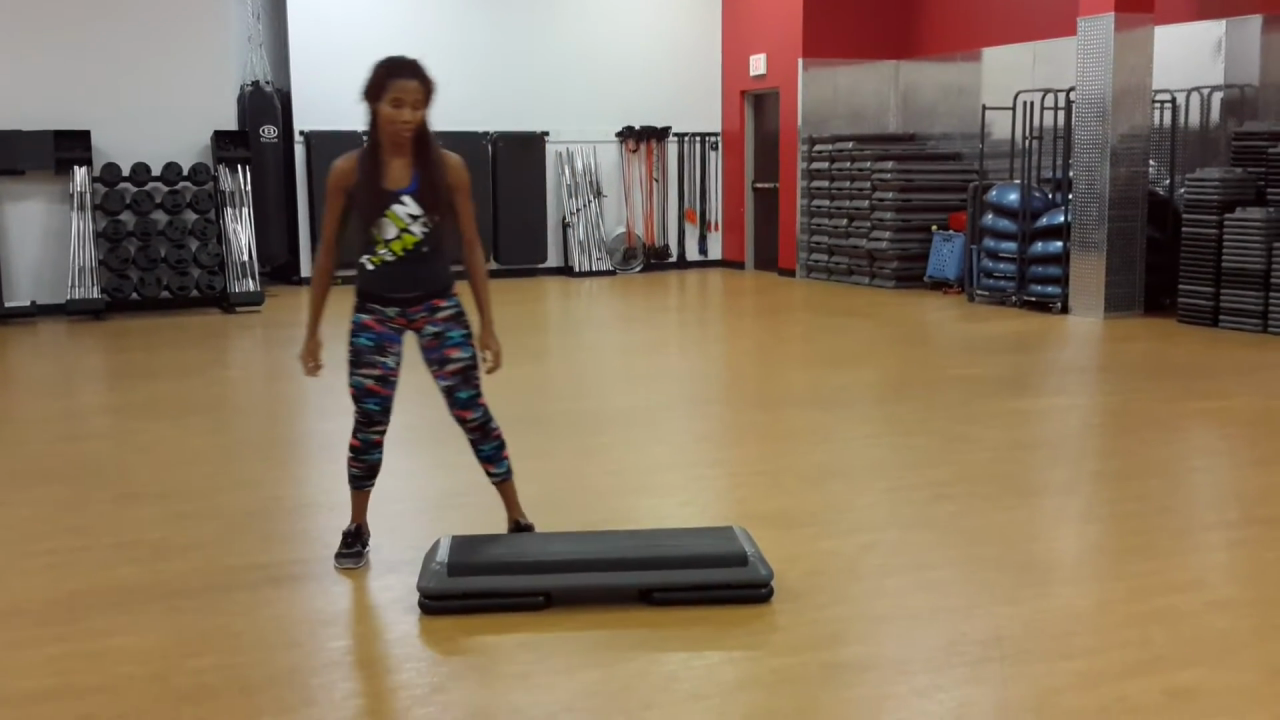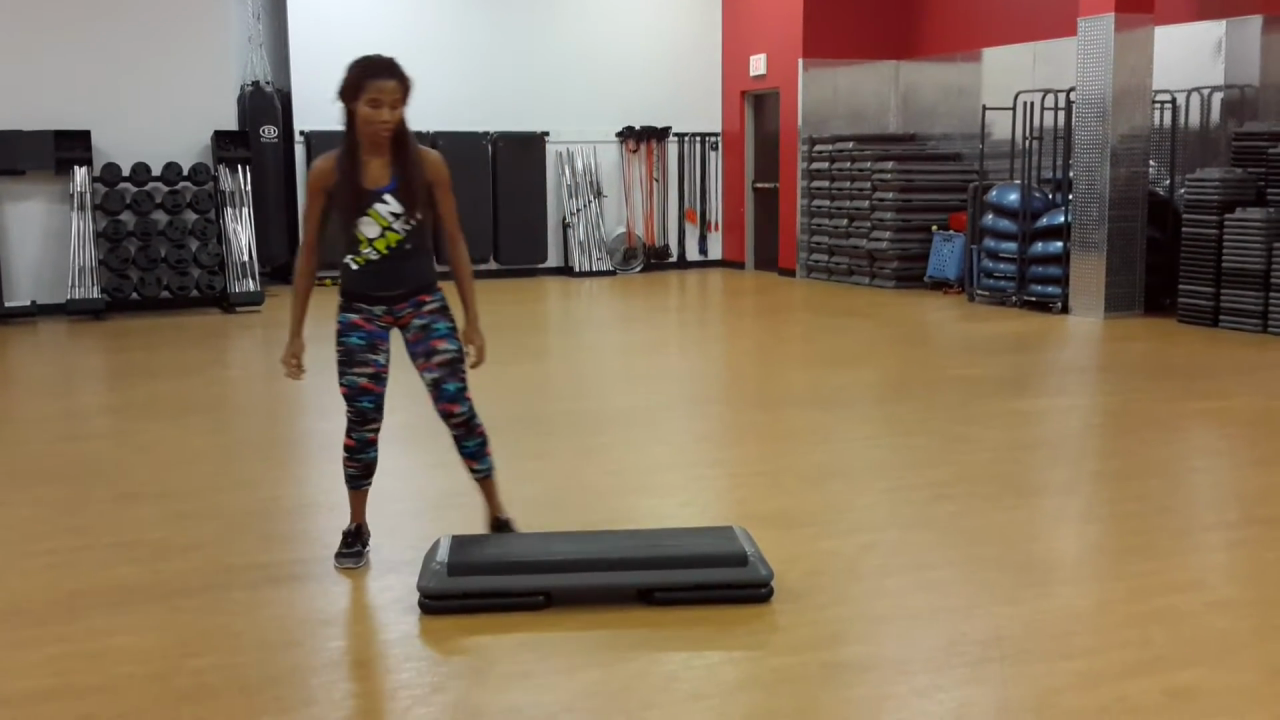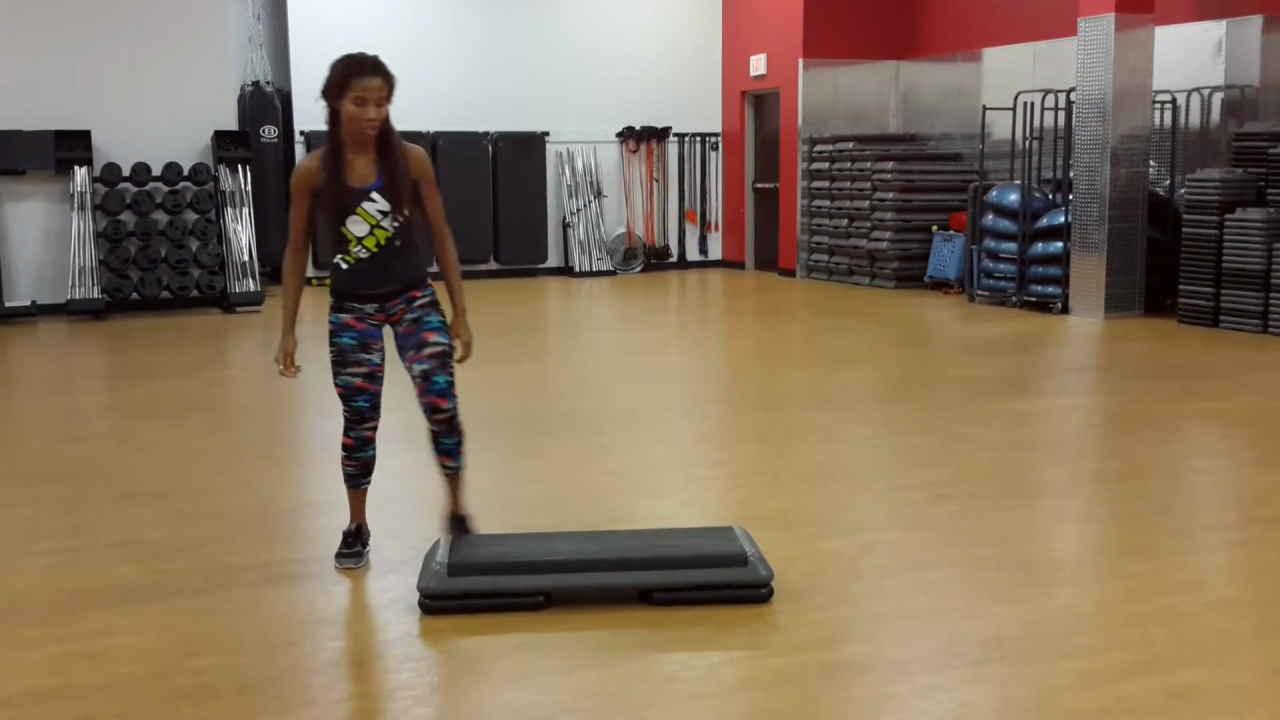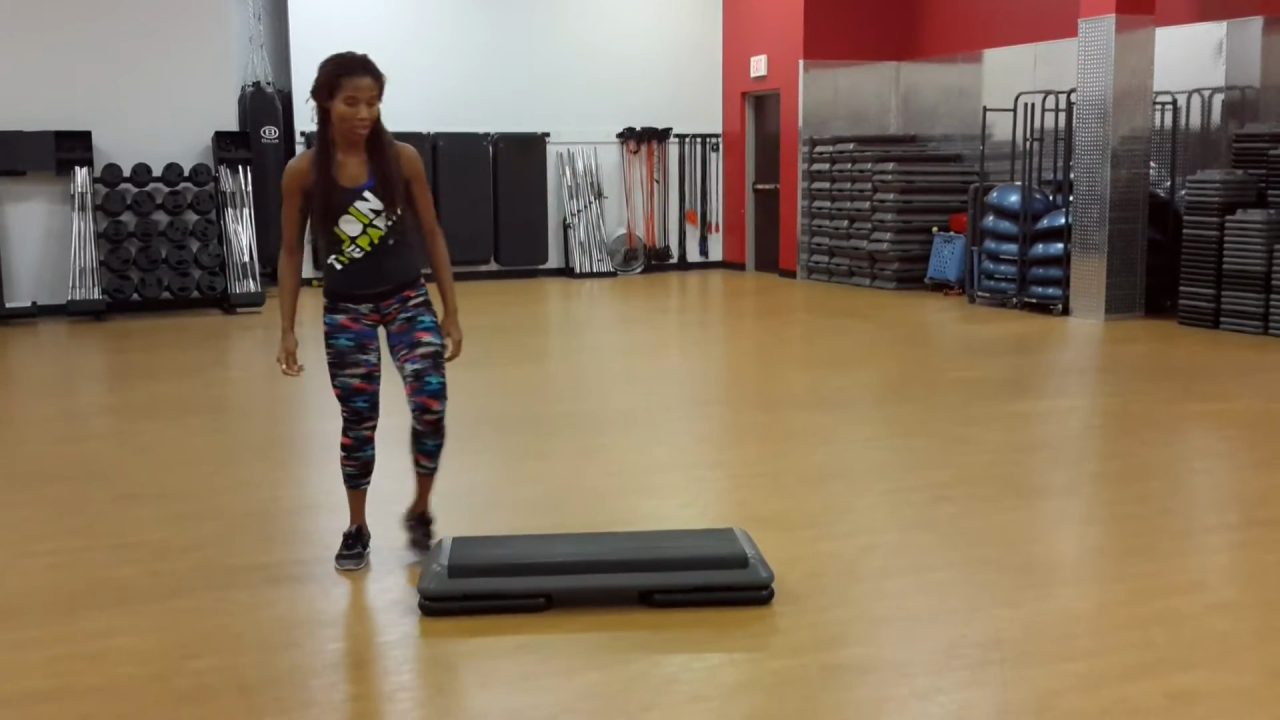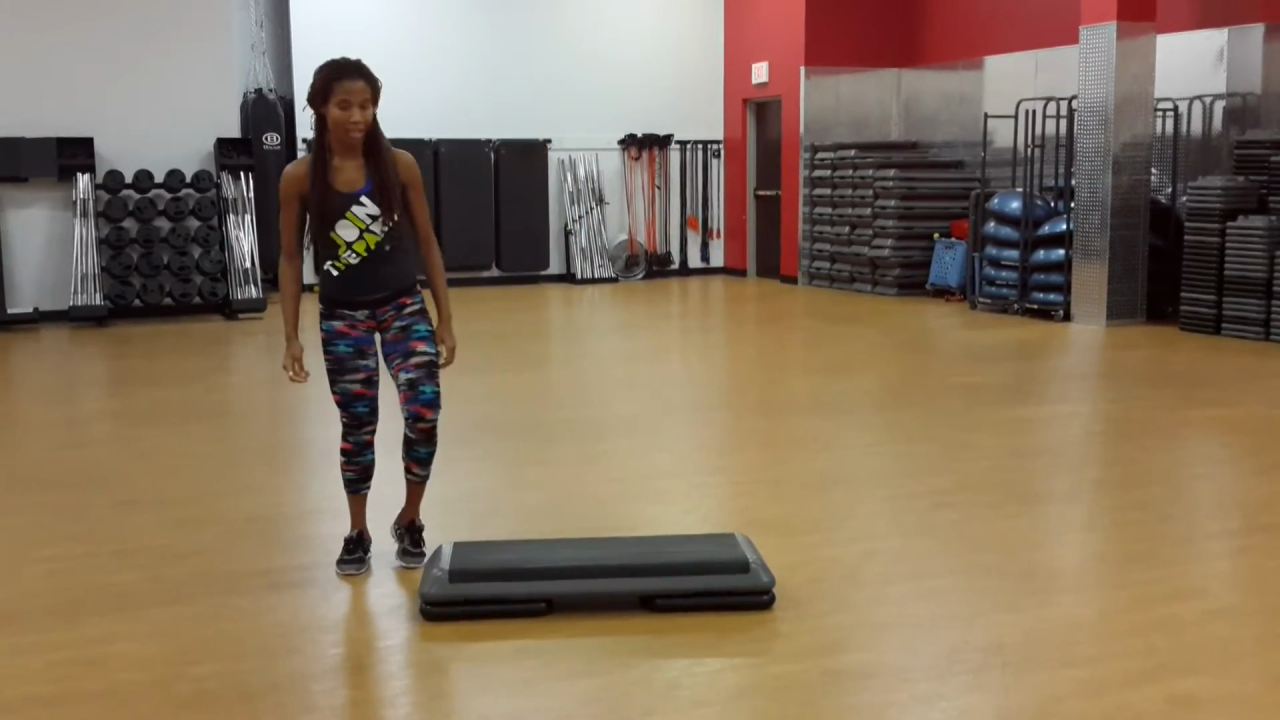
dt=0.1s
person 1, frame 1
left shoulder: (447, 167)
right shoulder: (348, 171)
left elbow: (471, 248)
right elbow: (327, 250)
left wrist: (487, 326)
right wrist: (313, 329)
left hip: (438, 305)
right hip: (374, 311)
left knee: (473, 414)
right knee: (369, 421)
left ankle: (517, 519)
right ankle: (356, 527)
person 1, frame 2
left shoulder: (426, 164)
right shoulder: (327, 171)
left elbow: (454, 242)
right elbow: (309, 252)
left wrist: (472, 319)
right wrist: (295, 331)
left hip: (423, 301)
right hip: (360, 310)
left knee: (457, 408)
right knee: (362, 421)
left ankle: (497, 515)
right ankle: (356, 527)
person 1, frame 3
left shoulder: (412, 160)
right shoulder: (312, 171)
left elbow: (441, 236)
right elbow: (297, 251)
left wrist: (460, 313)
right wrist: (287, 332)
left hip: (414, 299)
right hip: (350, 308)
left knee: (441, 406)
right knee: (360, 420)
left ankle: (456, 512)
right ankle: (356, 527)
person 1, frame 4
left shoulder: (403, 159)
right shoulder: (303, 171)
left elbow: (432, 235)
right elbow: (291, 252)
left wrist: (451, 311)
right wrist: (287, 330)
left hip: (407, 299)
right hip: (345, 309)
left knee: (430, 406)
right knee: (357, 420)
left ankle: (420, 512)
right ankle: (357, 528)
person 1, frame 5
left shoulder: (399, 165)
right shoulder: (299, 177)
left elbow: (426, 242)
right elbow: (291, 258)
left wrist: (445, 319)
right wrist: (291, 337)
left hip: (404, 305)
right hip: (341, 315)
left knee: (424, 414)
right knee: (357, 426)
left ankle: (409, 521)
right ankle: (357, 533)
